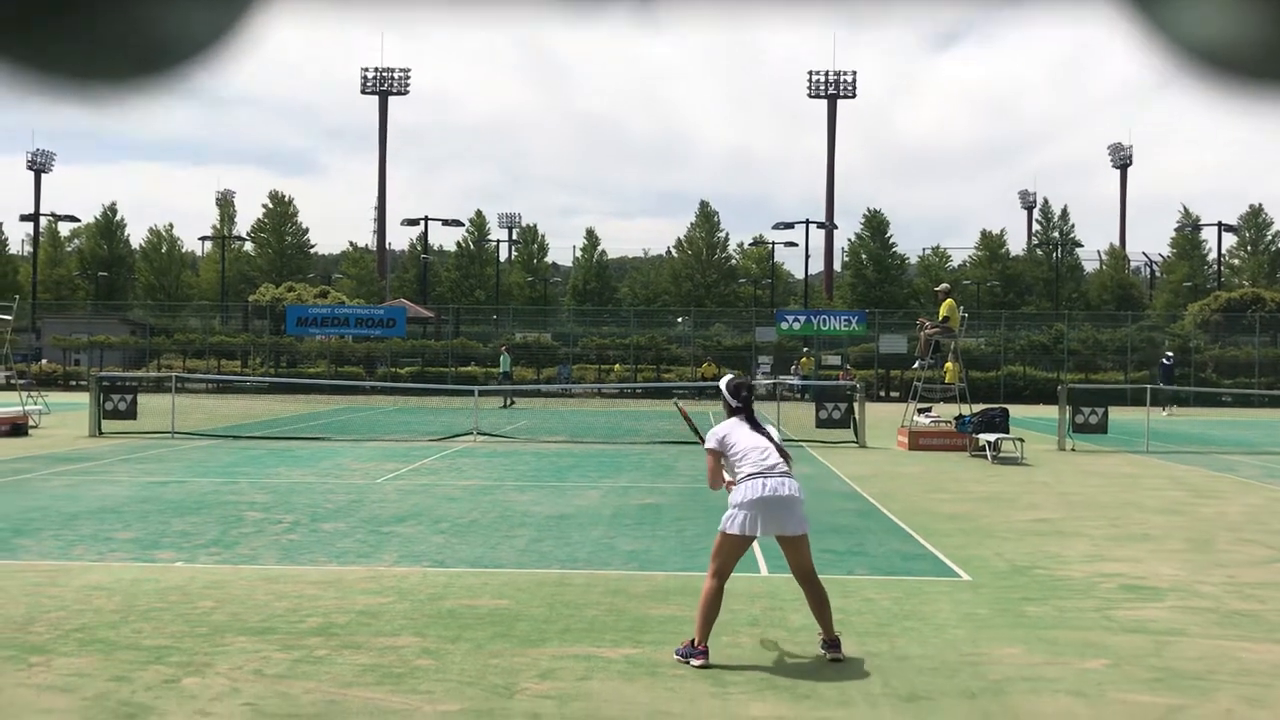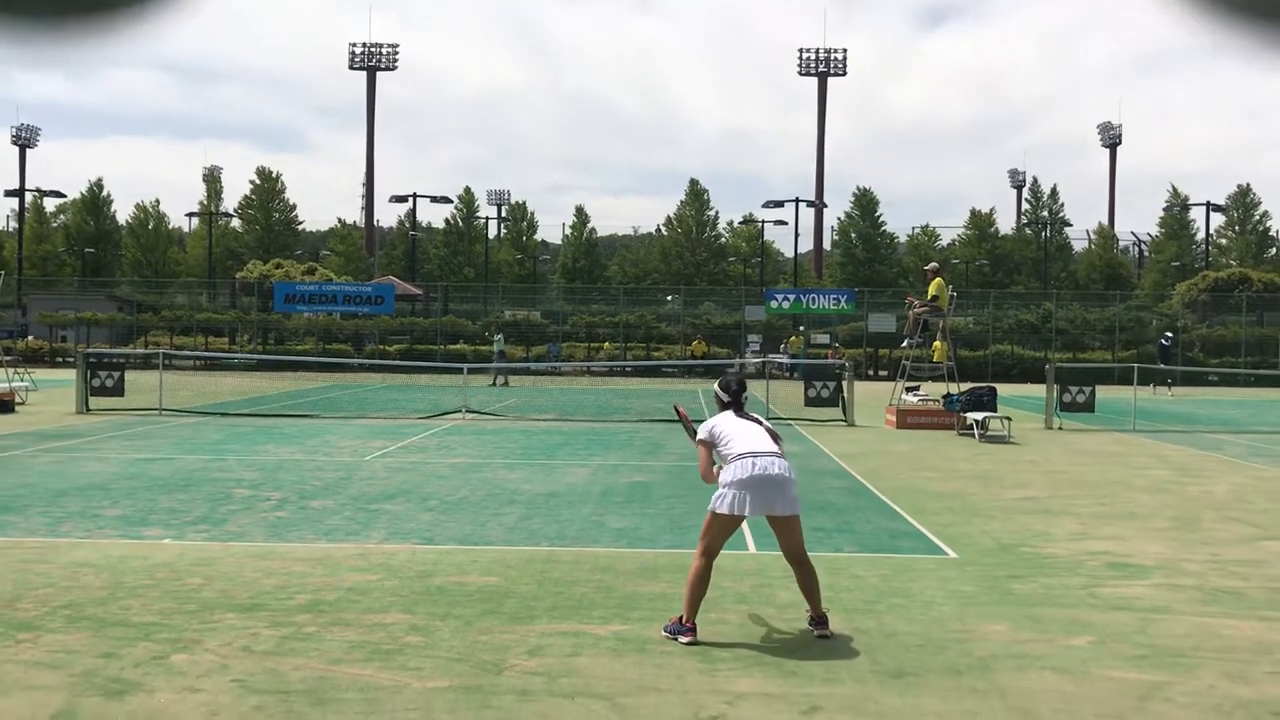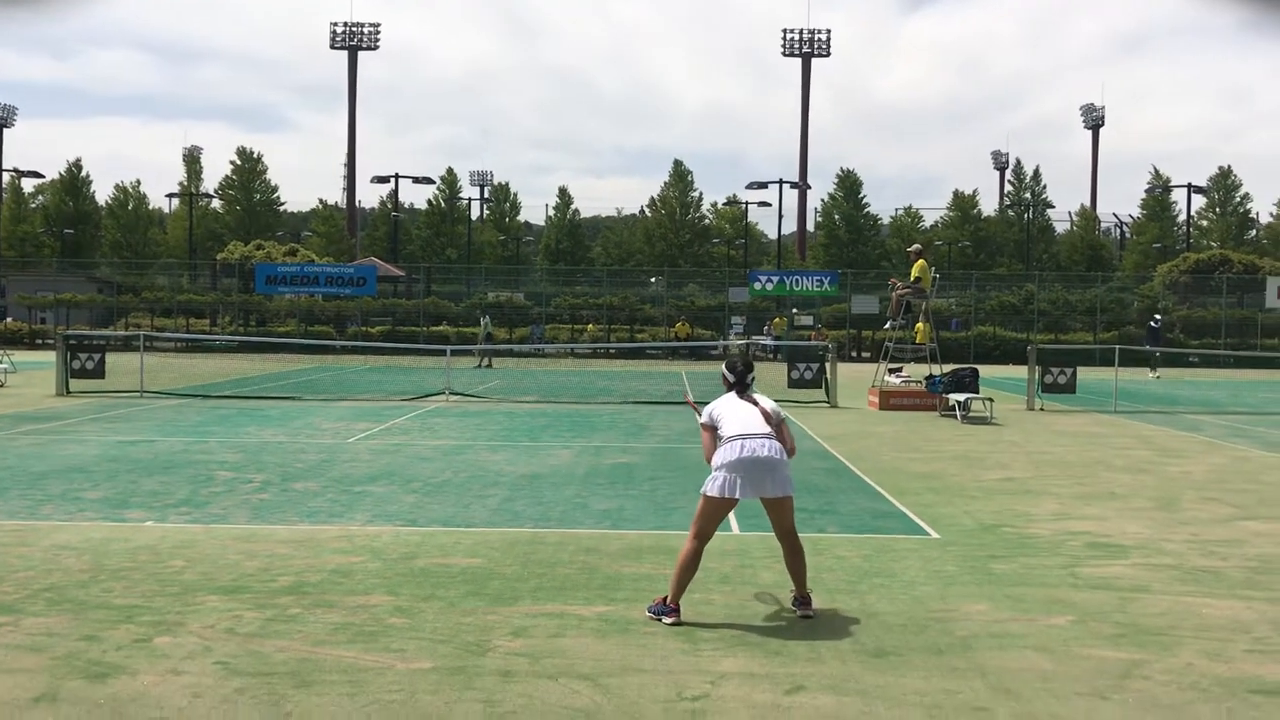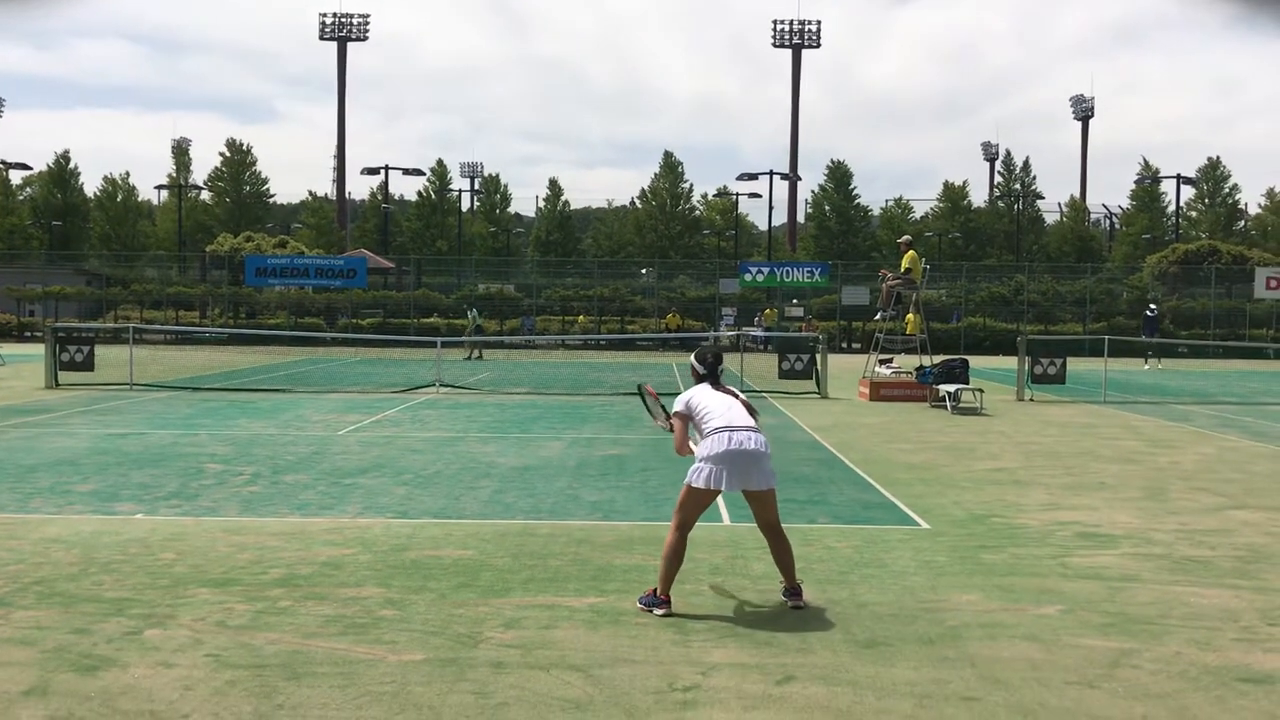
dt=0.4s
person 1, frame 1
left shoulder: (718, 432)
right shoulder: (768, 429)
left elbow: (714, 483)
left wrist: (727, 479)
left hip: (751, 496)
right hip: (789, 493)
left knee: (717, 574)
right knee: (807, 575)
left ankle: (698, 647)
right ankle: (831, 642)
person 1, frame 2
left shoulder: (710, 425)
right shoulder: (761, 421)
left elbow: (706, 475)
left wrist: (718, 474)
left hip: (741, 474)
right hip: (780, 474)
left knee: (705, 553)
right knee: (797, 555)
left ankle: (686, 624)
right ankle: (819, 618)
person 1, frame 3
left shoulder: (713, 407)
right shoulder: (768, 403)
left elbow: (710, 457)
right elbow: (790, 448)
left hip: (733, 457)
right hip: (773, 457)
left knee: (698, 536)
right knee: (788, 534)
left ankle: (670, 605)
right ankle: (803, 599)
person 1, frame 4
left shoulder: (686, 397)
right shoulder: (735, 394)
left elbow: (680, 447)
left wrist: (693, 449)
left hip: (717, 450)
right hip: (757, 448)
left knee: (680, 526)
right knee: (771, 526)
left ankle: (661, 597)
right ankle: (793, 590)
